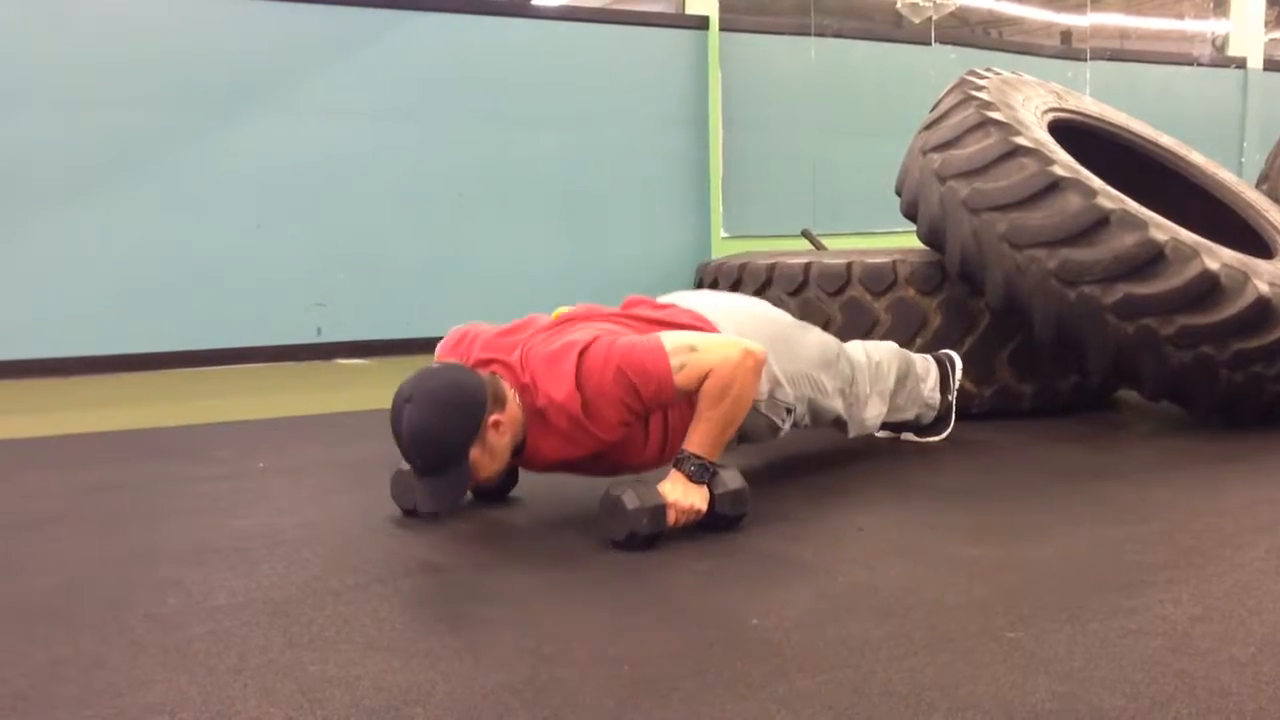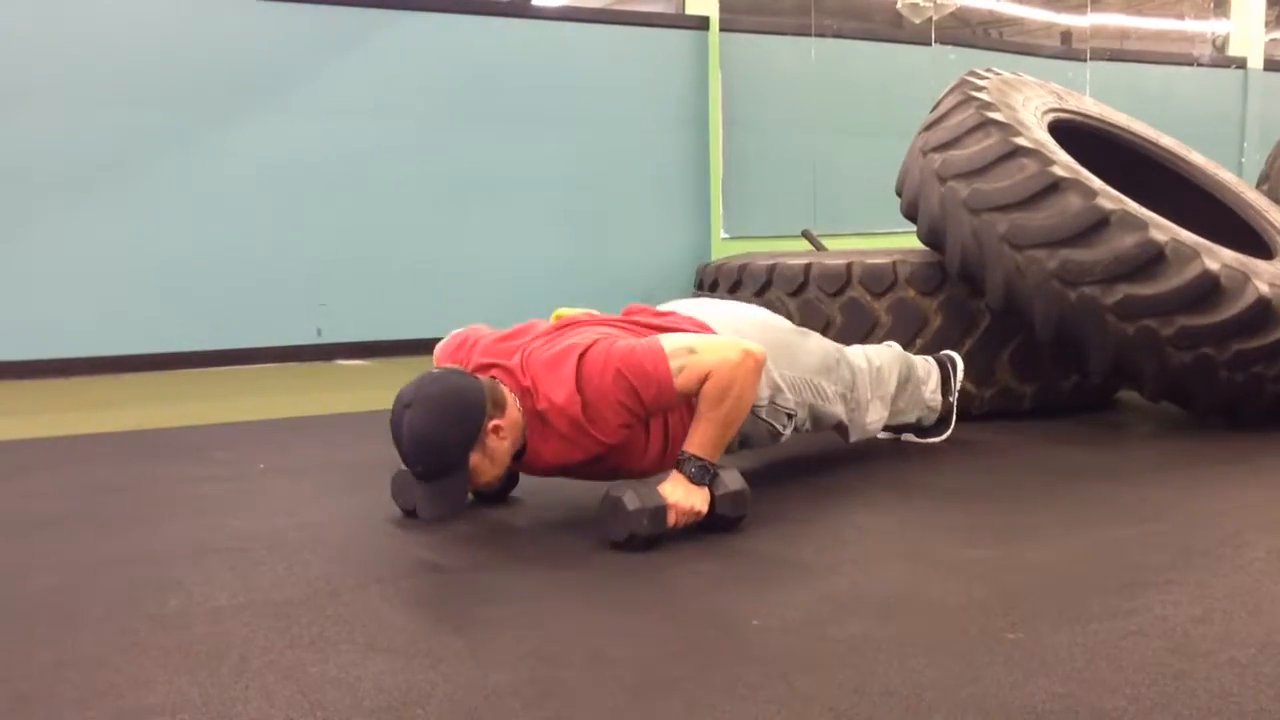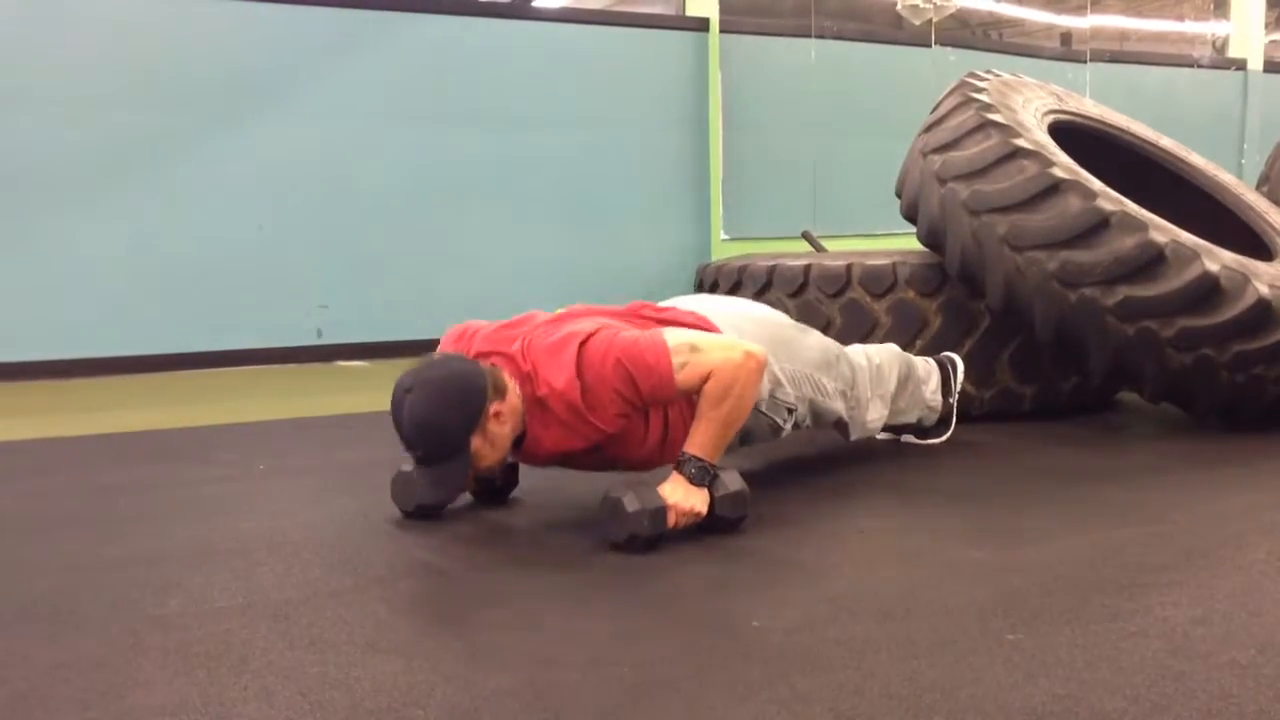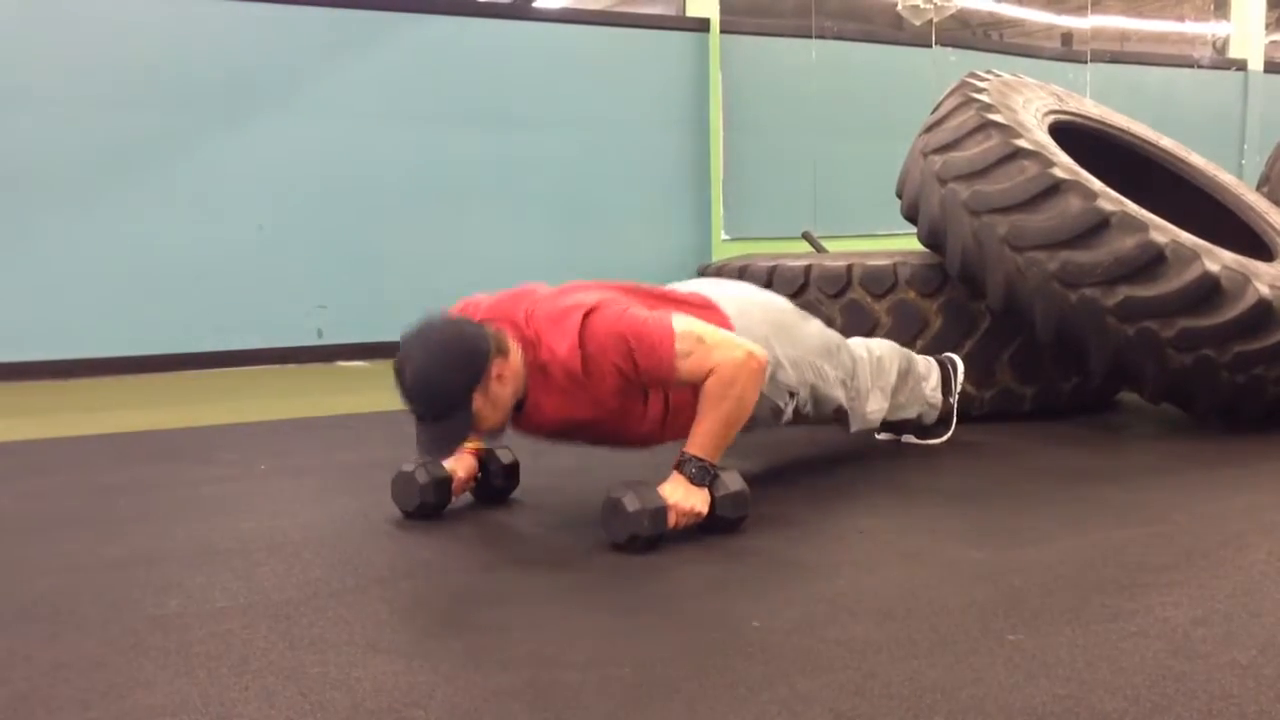
dt=0.1s
person 1, frame 1
left shoulder: (586, 388)
right shoulder: (464, 358)
left elbow: (743, 358)
left wrist: (692, 471)
right wrist: (457, 470)
left hip: (731, 350)
right hip: (670, 332)
left knee: (847, 386)
left ankle: (929, 379)
right ankle: (908, 378)
person 1, frame 2
left shoulder: (585, 389)
right shoulder: (462, 363)
left elbow: (742, 359)
left wrist: (692, 473)
right wrist: (463, 471)
left hip: (735, 358)
right hip: (669, 335)
left knee: (847, 391)
left ankle: (932, 380)
right ankle: (911, 376)
person 1, frame 3
left shoulder: (588, 376)
right shoulder: (465, 360)
left elbow: (741, 362)
left wrist: (691, 473)
right wrist: (459, 467)
left hip: (736, 359)
right hip: (674, 343)
left knee: (849, 390)
left ankle: (931, 384)
right ankle: (908, 397)
person 1, frame 4
left shoulder: (591, 346)
right shoulder: (470, 328)
left elbow: (744, 361)
left wrist: (694, 473)
right wrist: (465, 451)
left hip: (736, 336)
right hip: (675, 318)
left knee: (849, 382)
left ankle: (932, 383)
right ankle: (919, 386)
